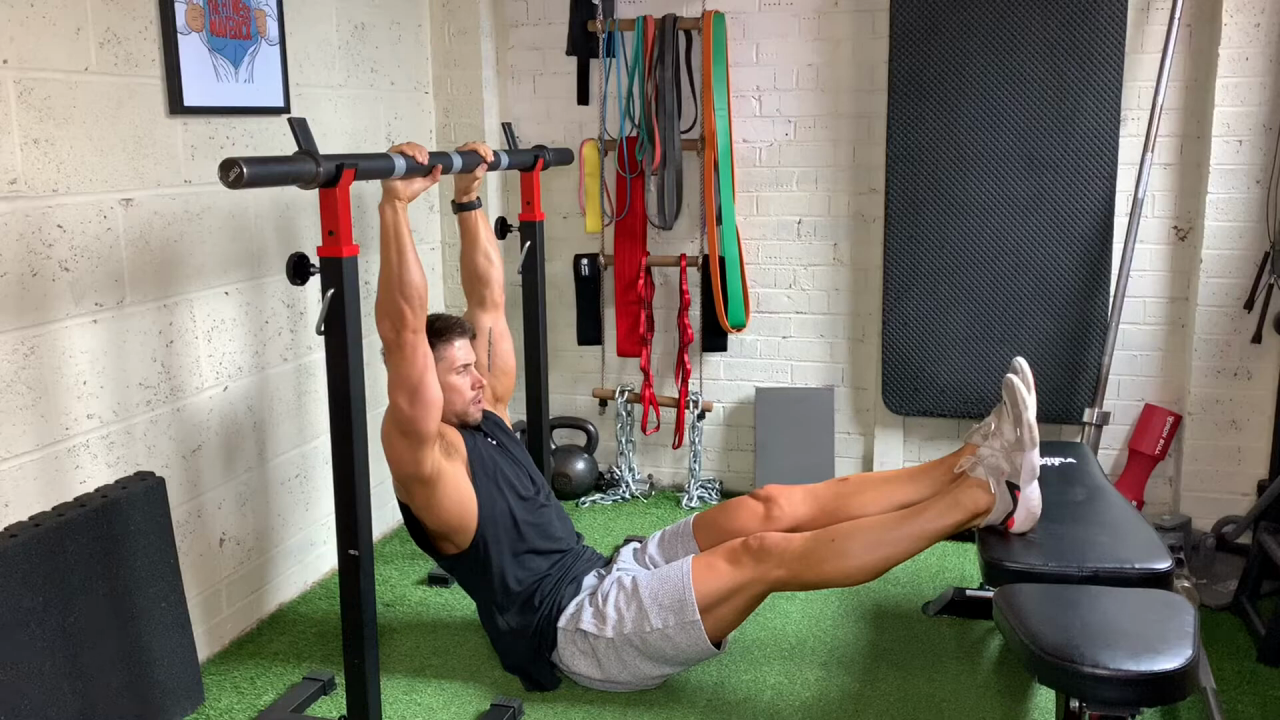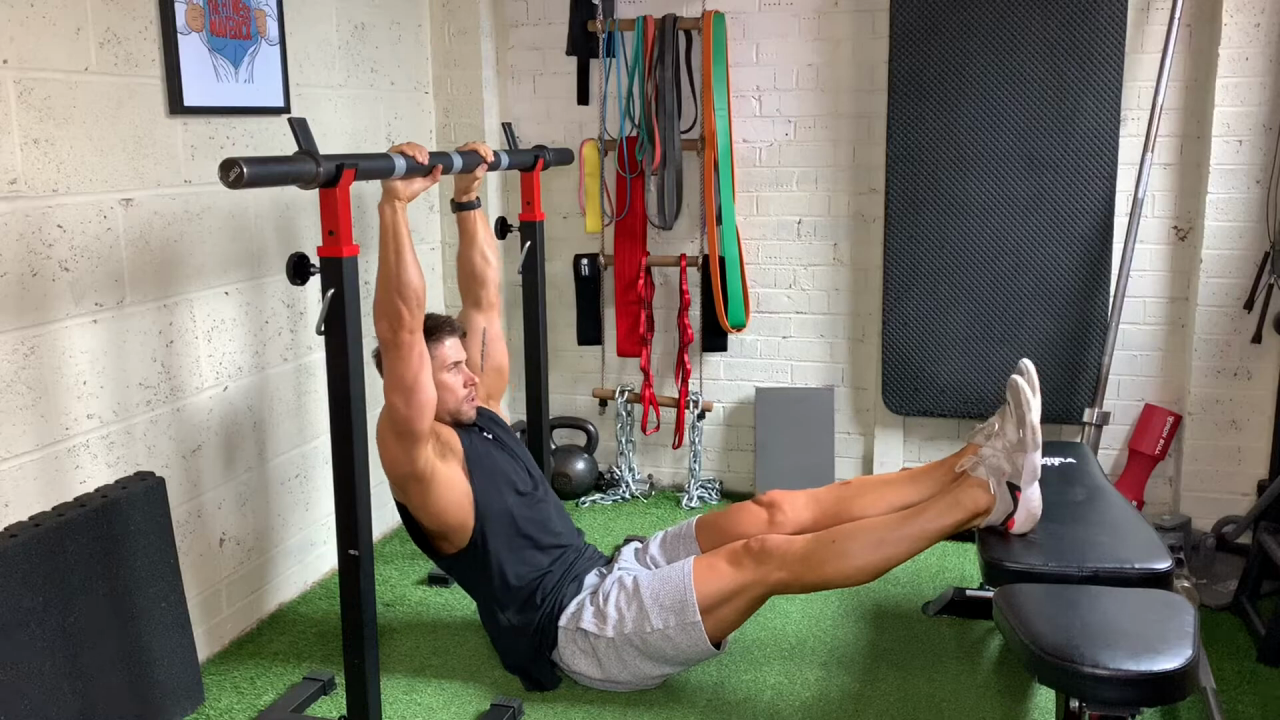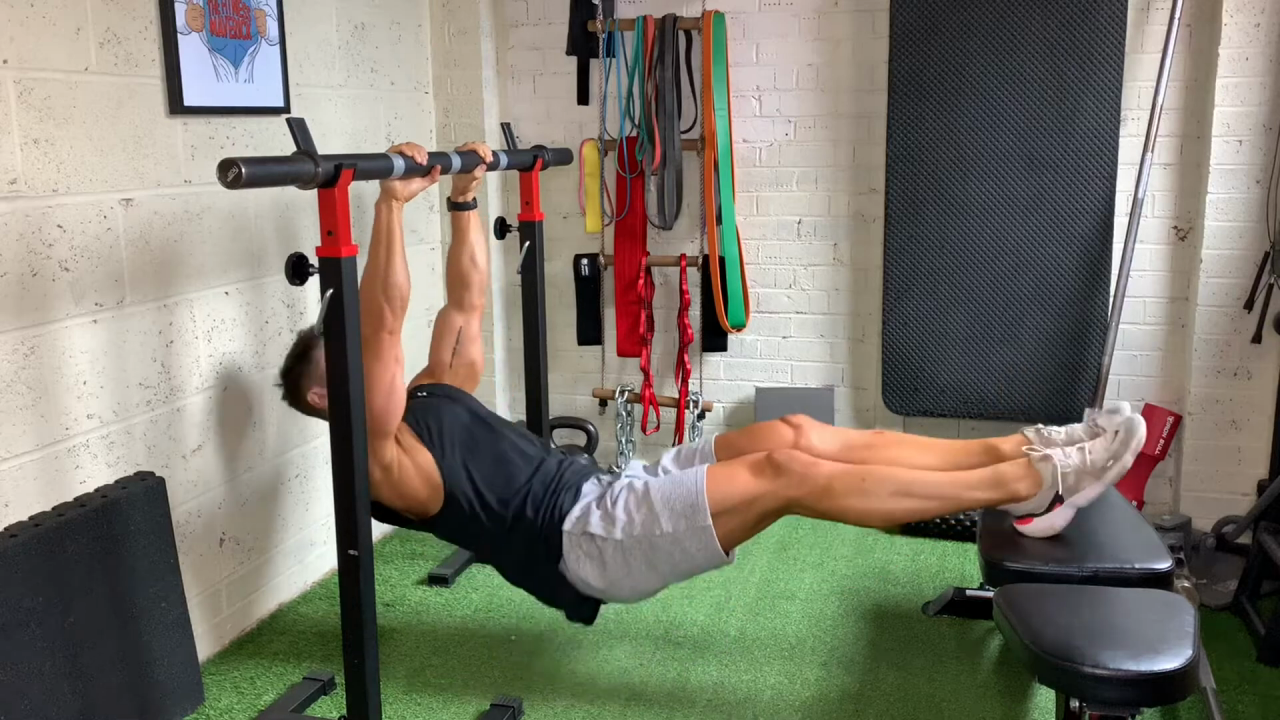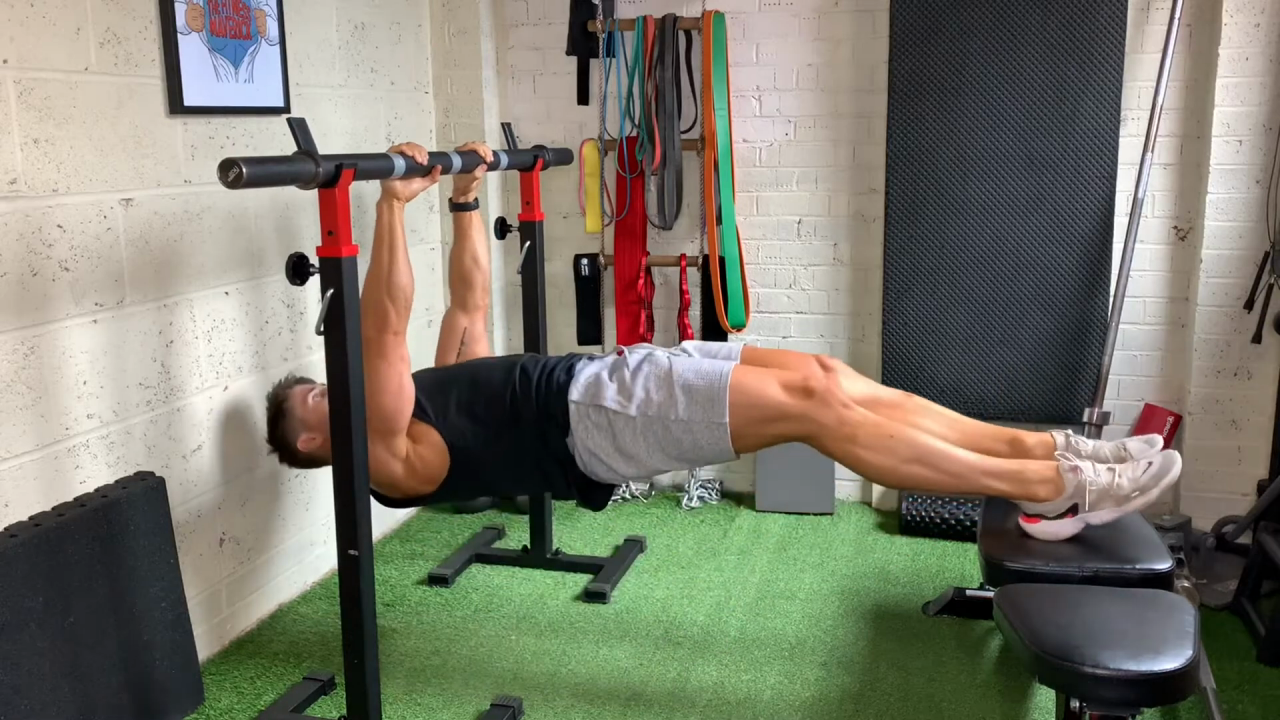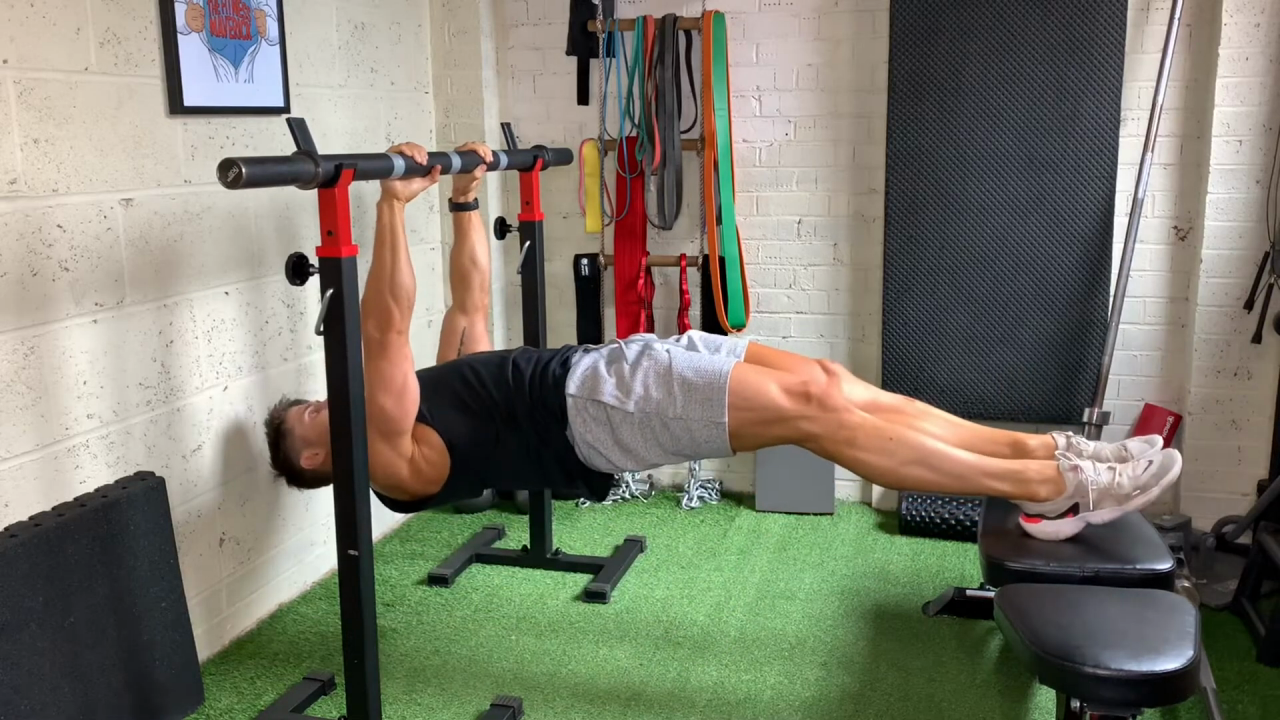
dt=0.5s
person 1, frame 1
left shoulder: (484, 416)
right shoulder: (423, 454)
left elbow: (487, 307)
right elbow: (402, 334)
left wrist: (468, 198)
right wrist: (395, 204)
left hip: (602, 581)
right hip: (577, 630)
left knee: (769, 508)
right knee: (765, 553)
left ankle: (972, 464)
right ankle: (987, 494)
person 1, frame 2
left shoulder: (477, 413)
right shoulder: (419, 457)
left elbow: (482, 308)
right elbow: (399, 332)
left wrist: (468, 199)
right wrist: (394, 204)
left hip: (602, 581)
right hip: (579, 629)
left knee: (773, 512)
right knee: (766, 556)
left ankle: (976, 463)
right ankle: (990, 493)
person 1, frame 3
left shoulder: (430, 395)
right shoulder: (376, 457)
left elbow: (466, 306)
right elbow: (380, 326)
left wrist: (464, 200)
right wrist: (390, 205)
left hip: (606, 496)
right hip: (590, 533)
left knee: (795, 435)
right knee: (784, 470)
left ankle: (1021, 453)
right ankle: (1034, 488)
person 1, frame 4
left shoulder: (436, 395)
right shoulder: (390, 456)
left elbow: (468, 307)
right elbow: (383, 329)
left wrist: (466, 198)
right wrist: (391, 205)
left hip: (614, 381)
right hip: (597, 411)
left knee: (828, 378)
right knee: (811, 403)
left ankle: (1043, 448)
right ankle: (1054, 488)
person 1, frame 5
left shoulder: (436, 394)
right shoulder: (393, 457)
left elbow: (469, 303)
right elbow: (383, 327)
left wrist: (465, 199)
right wrist: (392, 204)
left hip: (609, 369)
right hip: (596, 403)
left knee: (825, 382)
right knee: (809, 406)
left ankle: (1044, 452)
right ankle: (1054, 486)
